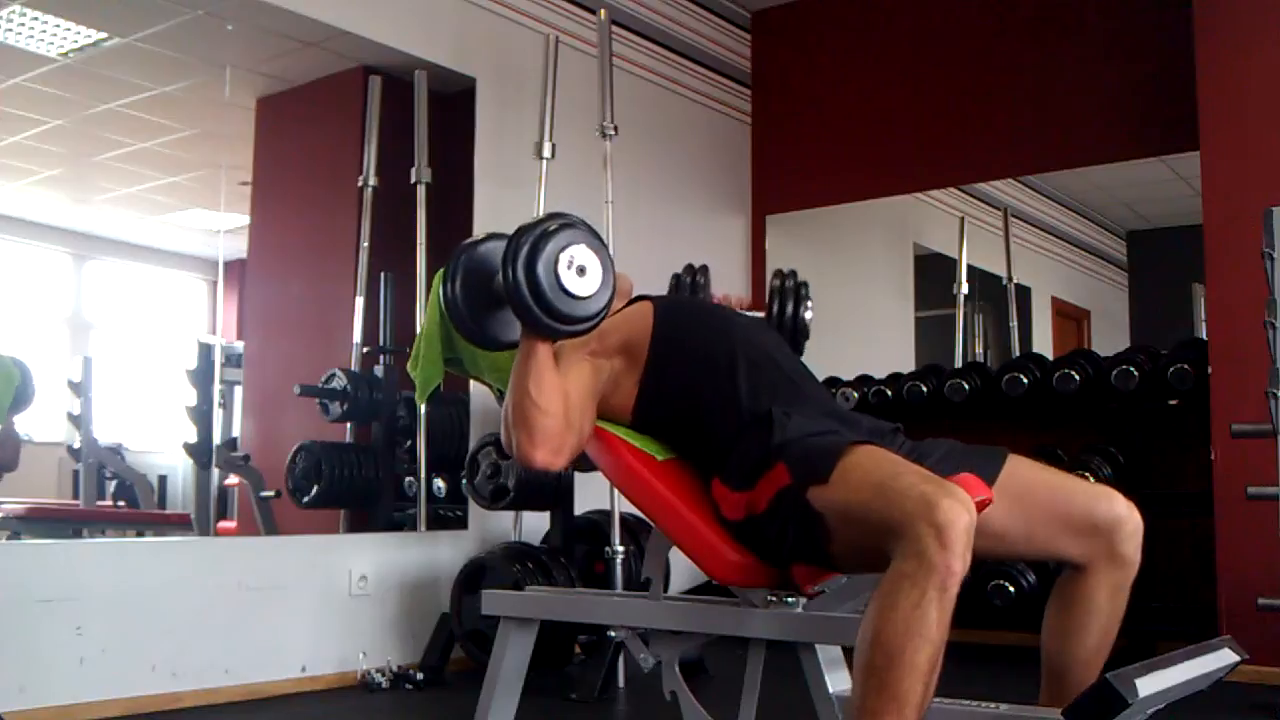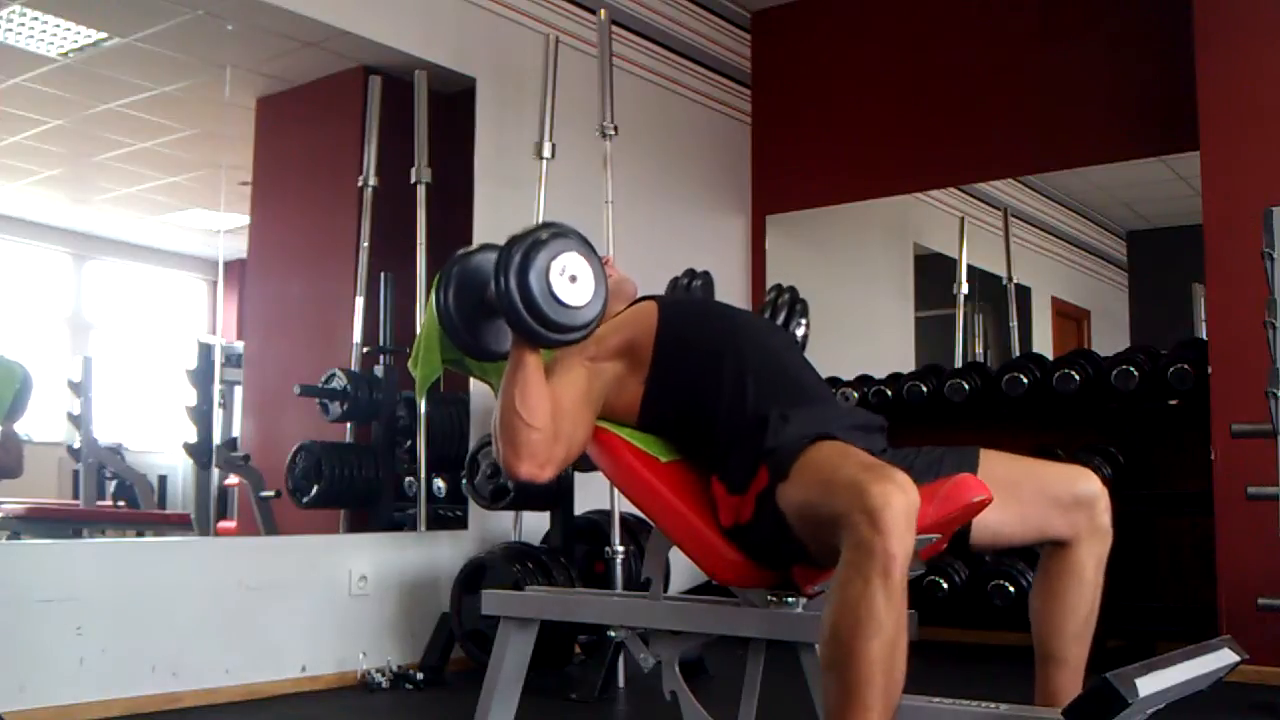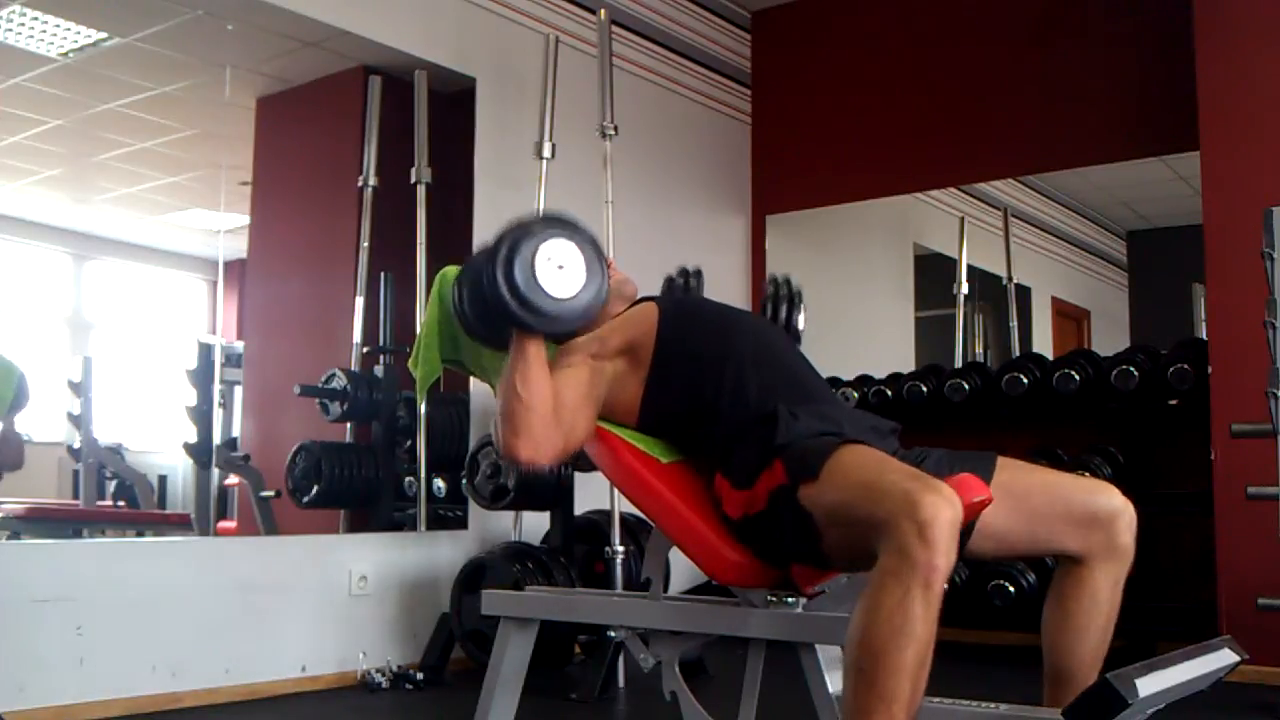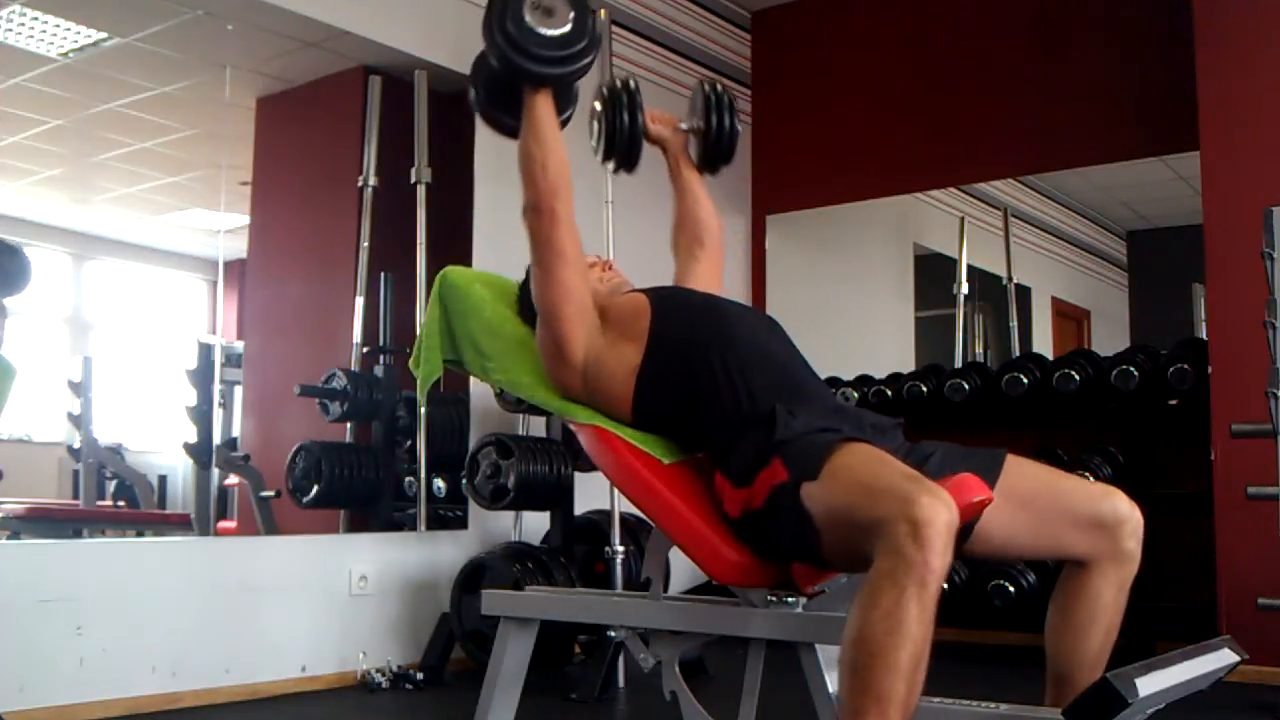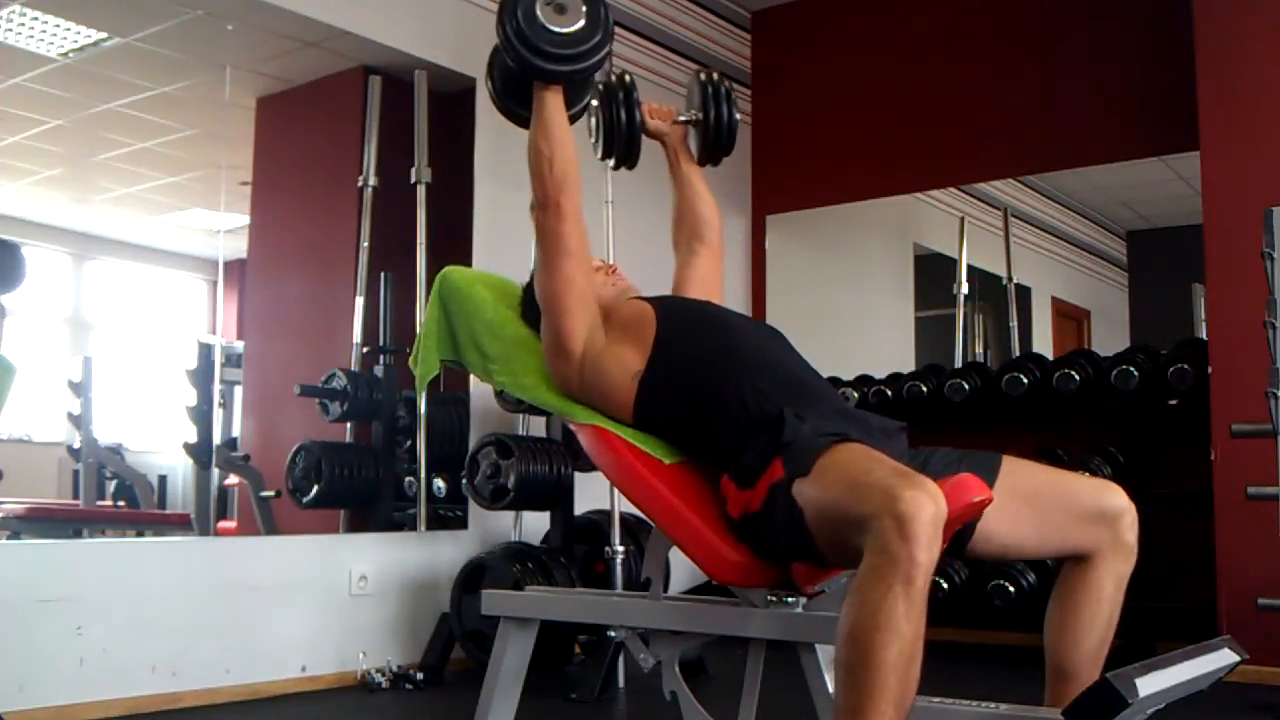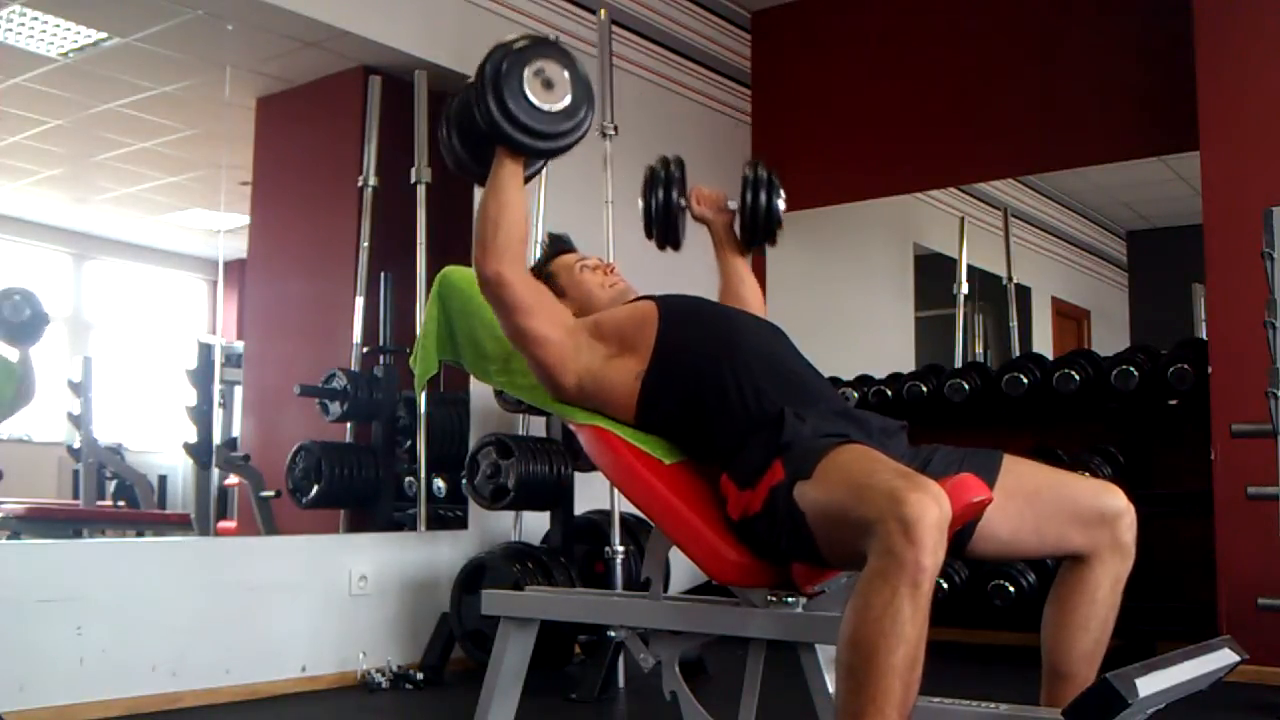
dt=0.7s
person 1, frame 1
left shoulder: (660, 324)
right shoulder: (588, 344)
right elbow: (541, 448)
left wrist: (744, 324)
left hip: (856, 437)
right hip: (779, 458)
left knee: (1114, 527)
right knee: (943, 525)
person 1, frame 2
left shoulder: (664, 324)
right shoulder: (592, 350)
right elbow: (530, 459)
right wrist: (526, 333)
left hip: (859, 448)
right hip: (777, 457)
left knee: (1084, 500)
right knee: (882, 506)
person 1, frame 3
left shoulder: (670, 330)
right shoulder: (589, 355)
right elbow: (528, 441)
left wrist: (749, 328)
left hip: (859, 440)
right hip: (779, 457)
left knee: (1107, 518)
right knee: (926, 519)
person 1, frame 4
left shoulder: (665, 320)
right shoulder: (579, 340)
left elbow: (702, 244)
right elbow: (546, 208)
left wrist: (677, 155)
right wrist: (539, 93)
left hip: (861, 435)
right hip: (779, 455)
left knee: (1114, 523)
right knee: (921, 522)
person 1, frame 5
left shoulder: (675, 320)
right shoulder: (583, 342)
left elbow: (701, 241)
right elbow: (555, 206)
left wrist: (676, 148)
right wrist: (549, 86)
left hip: (867, 441)
right hip: (779, 460)
left knee: (1110, 516)
right knee: (909, 516)
person 1, frame 6
left shoulder: (662, 333)
right shoulder: (580, 349)
left elbow: (748, 324)
right elbow: (500, 269)
left wrist: (723, 233)
right wrist: (510, 156)
left hip: (864, 435)
right hip: (782, 456)
left knee: (1107, 516)
right knee: (914, 517)
